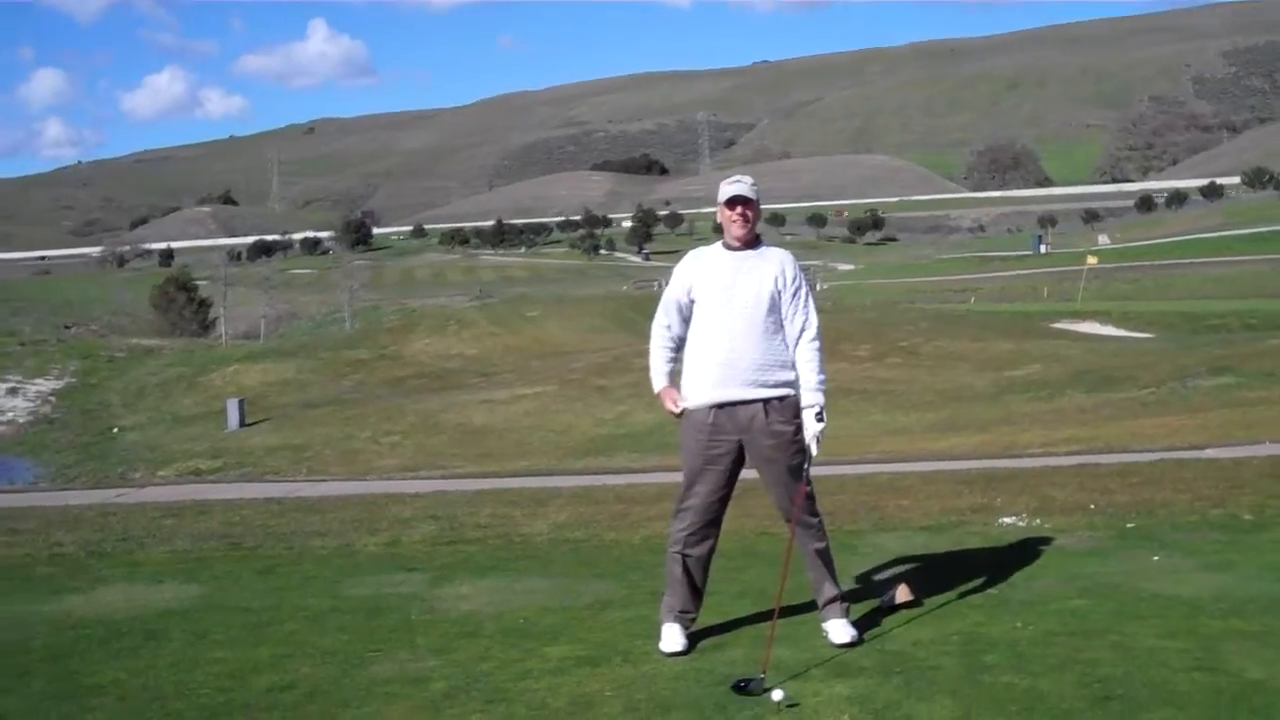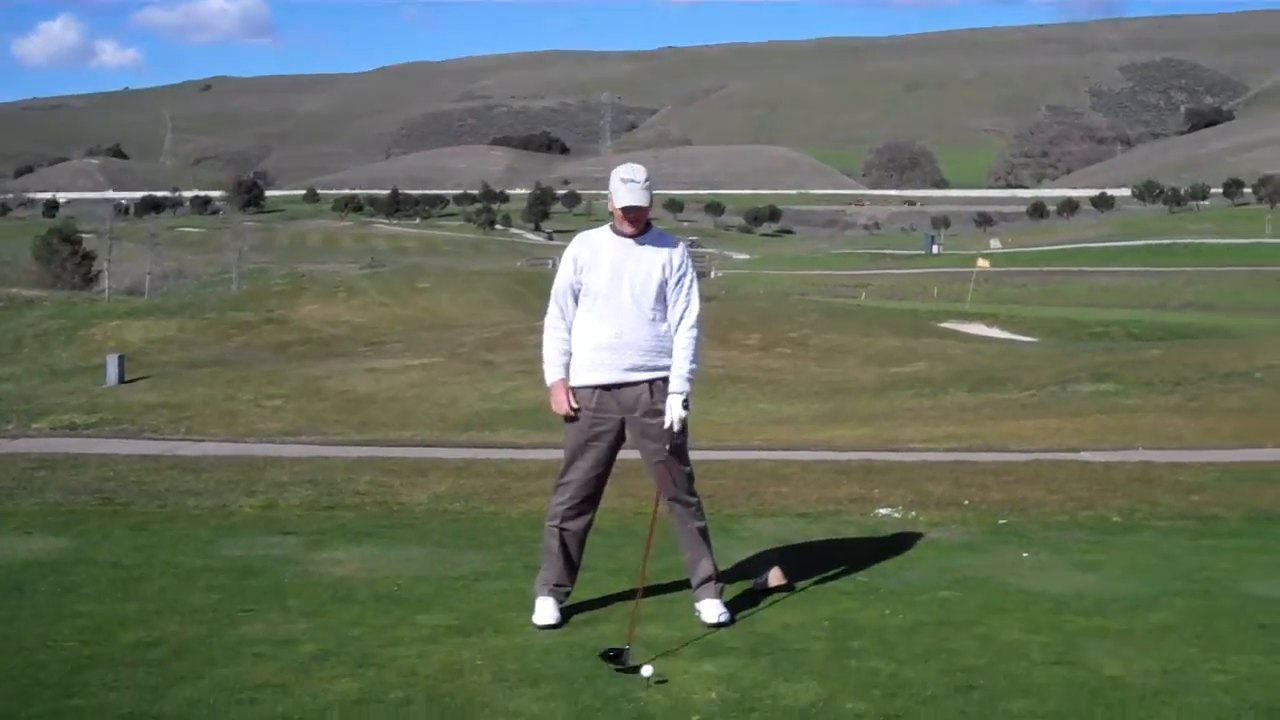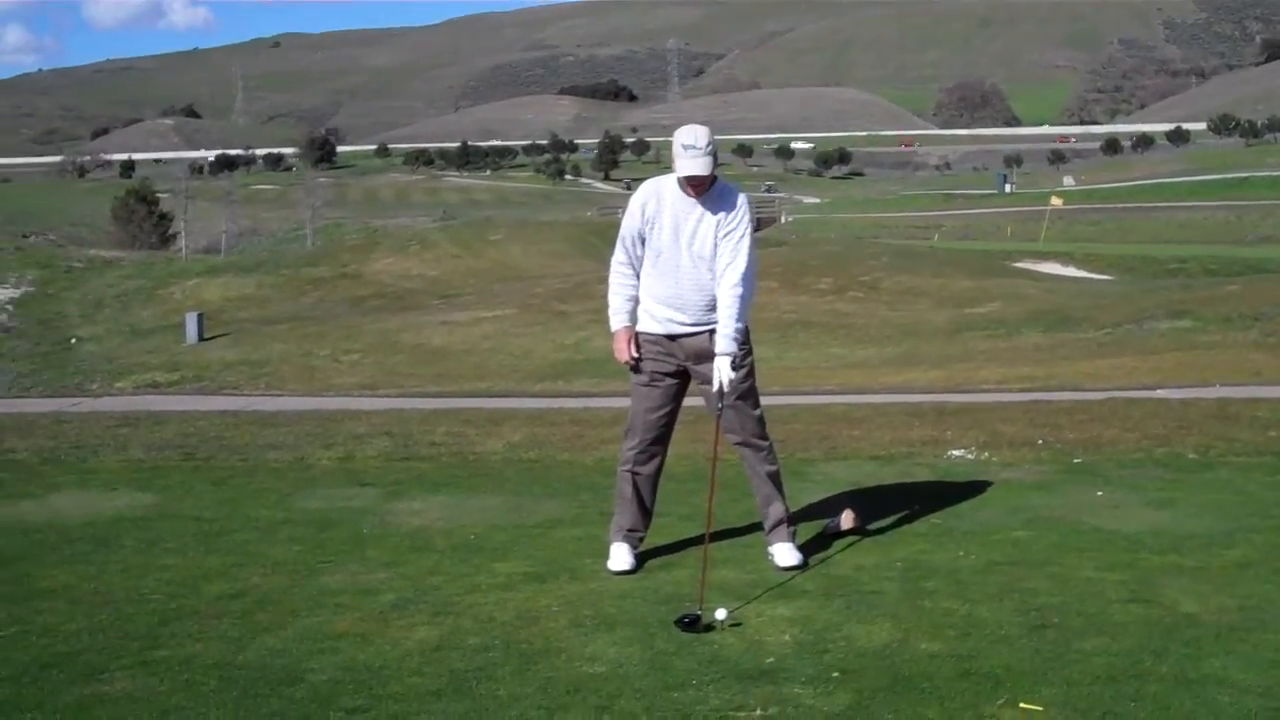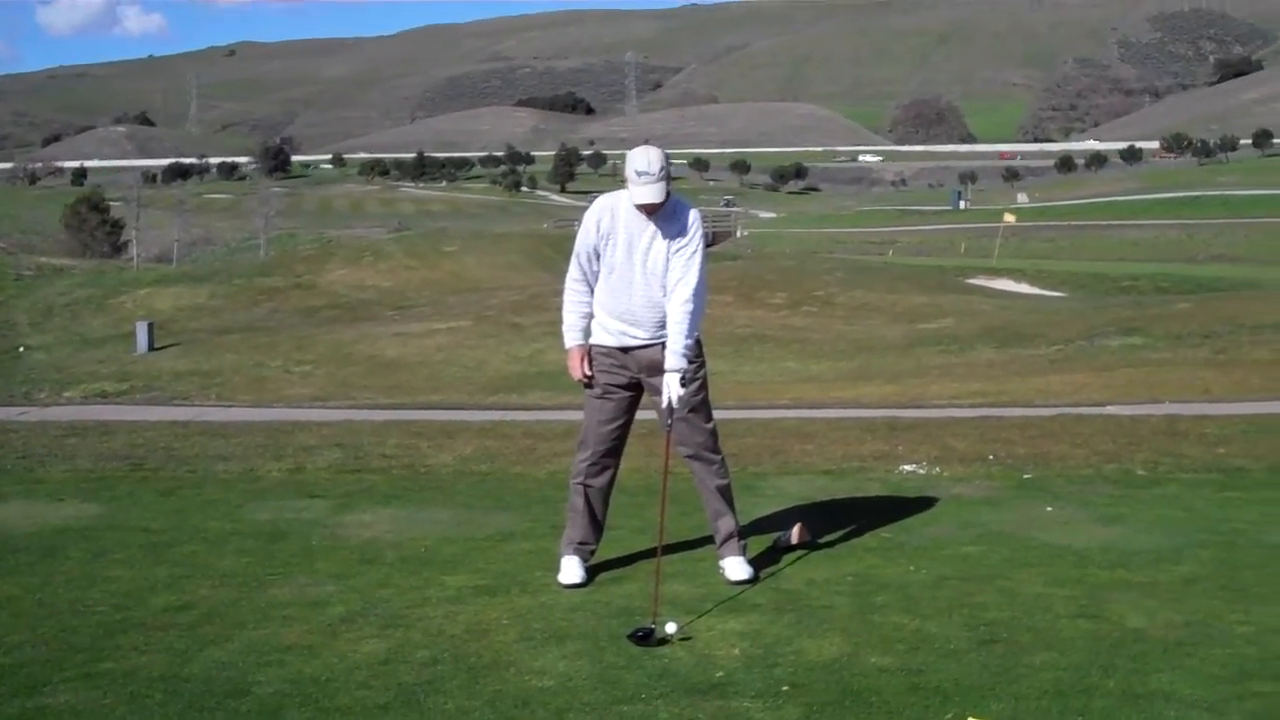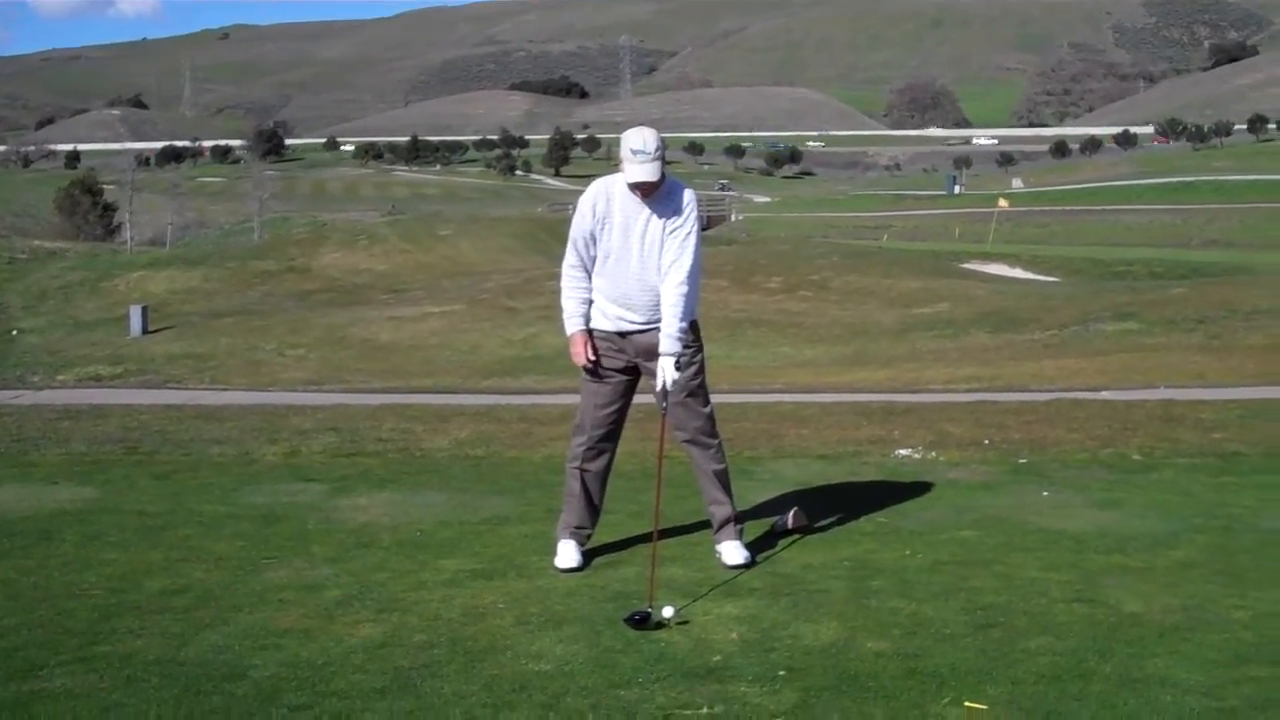
dt=1s
person 1, frame 1
left shoulder: (781, 263)
right shoulder: (695, 264)
left elbow: (805, 336)
right elbow: (666, 327)
left wrist: (814, 400)
right wrist: (662, 382)
left hip: (774, 407)
right hip: (707, 410)
left knee: (802, 512)
right knee: (694, 518)
left ankle: (833, 609)
right ankle: (676, 618)
person 1, frame 2
left shoulder: (672, 251)
right shoulder: (584, 247)
left elbow: (686, 325)
right elbow: (558, 318)
left wrist: (679, 389)
right wrist: (556, 377)
left hip: (655, 388)
right hip: (593, 390)
left knee: (680, 492)
right knee: (573, 494)
left ankle: (707, 590)
right ankle: (550, 592)
person 1, frame 3
left shoulder: (733, 204)
right shoulder: (648, 196)
left elbow: (734, 280)
right elbow: (624, 264)
left wrist: (725, 350)
right wrist: (621, 323)
left hip: (717, 337)
right hip: (657, 337)
left knee: (750, 435)
right knee: (642, 440)
left ankle: (780, 534)
right ankle: (624, 538)
person 1, frame 4
left shoulder: (687, 219)
right shoulder: (603, 211)
left elbow: (685, 295)
right elbow: (580, 279)
left wrist: (675, 365)
right wrist: (575, 339)
left hip: (671, 349)
right hip: (611, 350)
left knee: (702, 448)
right knee: (595, 451)
left ankle: (730, 547)
right ankle: (575, 551)
person 1, frame 5
left shoulder: (683, 200)
right shoulder: (598, 196)
left elbow: (679, 277)
right elbow: (576, 266)
left wrist: (669, 348)
right wrist: (576, 327)
left hip: (669, 333)
right hip: (609, 334)
left knee: (699, 432)
right knee: (591, 436)
left ankle: (727, 532)
right ankle: (571, 535)
